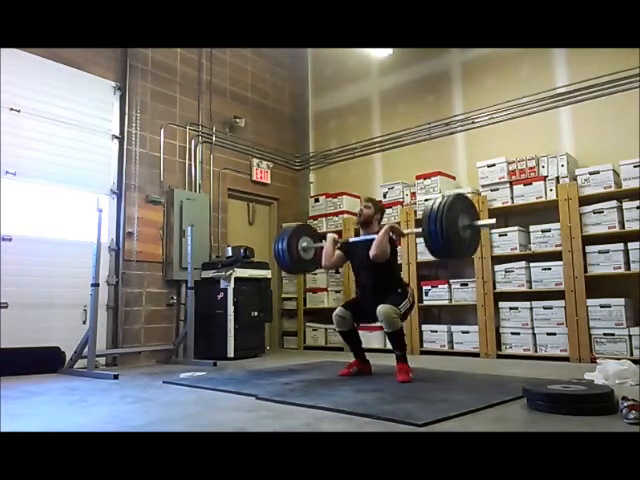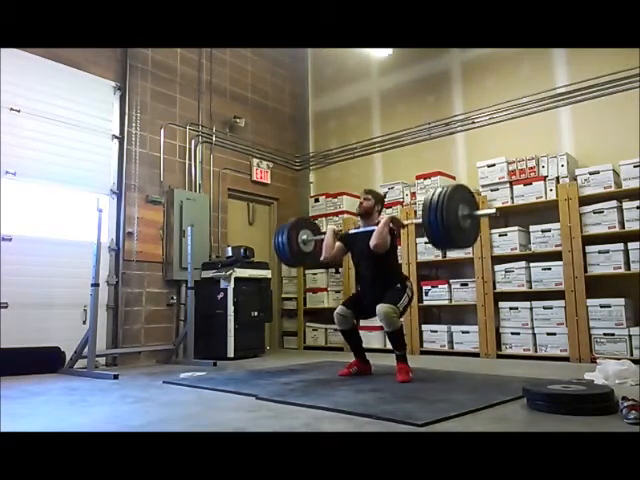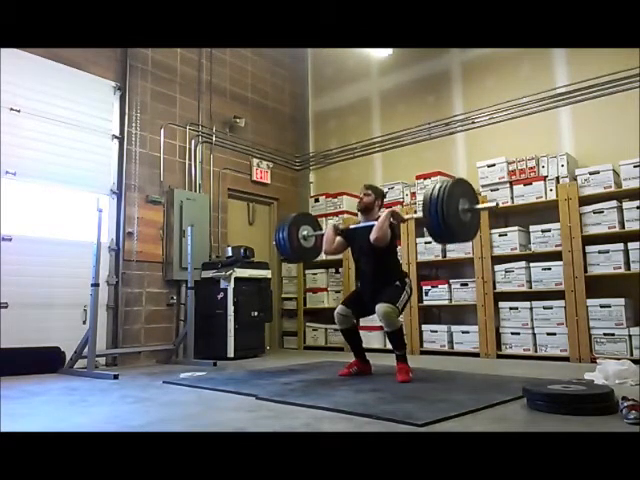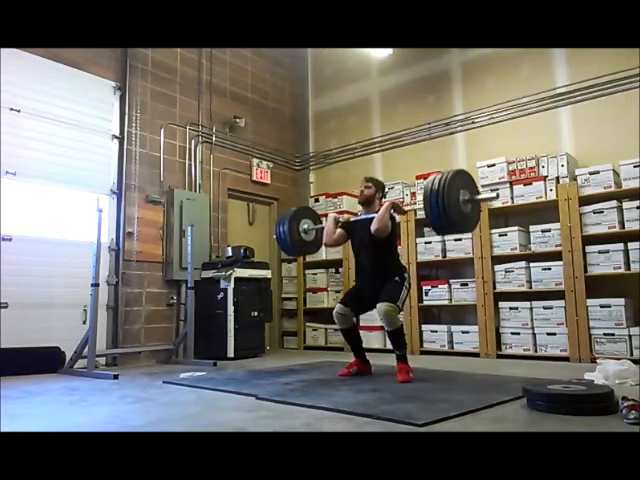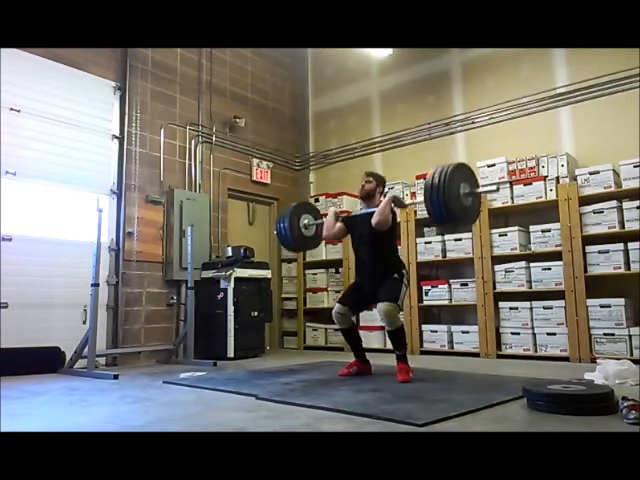
dt=0.1s
person 1, frame 1
left shoulder: (385, 239)
right shoulder: (351, 244)
left elbow: (376, 255)
right elbow: (328, 263)
left wrist: (386, 229)
right wrist: (331, 239)
left hip: (397, 295)
right hip: (368, 299)
left knee: (385, 312)
right knee: (340, 315)
left ankle: (402, 364)
right ankle: (361, 362)
person 1, frame 2
left shoulder: (385, 229)
right shoulder: (351, 236)
left elbow: (376, 245)
right elbow: (328, 255)
left wrist: (386, 220)
right wrist: (331, 232)
left hip: (396, 286)
right hip: (368, 290)
left knee: (385, 311)
right knee: (341, 314)
left ankle: (402, 364)
right ankle: (362, 362)
person 1, frame 3
left shoulder: (386, 224)
right shoulder: (352, 231)
left elbow: (376, 238)
right elbow: (329, 248)
left wrist: (387, 214)
right wrist: (332, 227)
left hip: (395, 284)
right hip: (367, 287)
left knee: (385, 311)
right knee: (341, 313)
left ankle: (402, 364)
right ankle: (362, 362)
person 1, frame 4
left shoulder: (385, 216)
right shoulder: (353, 223)
left elbow: (377, 230)
right elbow: (328, 240)
left wrist: (388, 206)
right wrist: (332, 219)
left hip: (392, 278)
right hip: (366, 281)
left knee: (386, 310)
right knee: (341, 312)
left ankle: (402, 364)
right ankle: (361, 362)
person 1, frame 5
left shoulder: (386, 211)
right shoulder: (353, 218)
left elbow: (377, 222)
right elbow: (328, 233)
left wrist: (389, 200)
right wrist: (332, 214)
left hip: (391, 274)
right hip: (365, 278)
left knee: (387, 310)
right knee: (340, 312)
left ankle: (402, 364)
right ankle: (361, 361)
